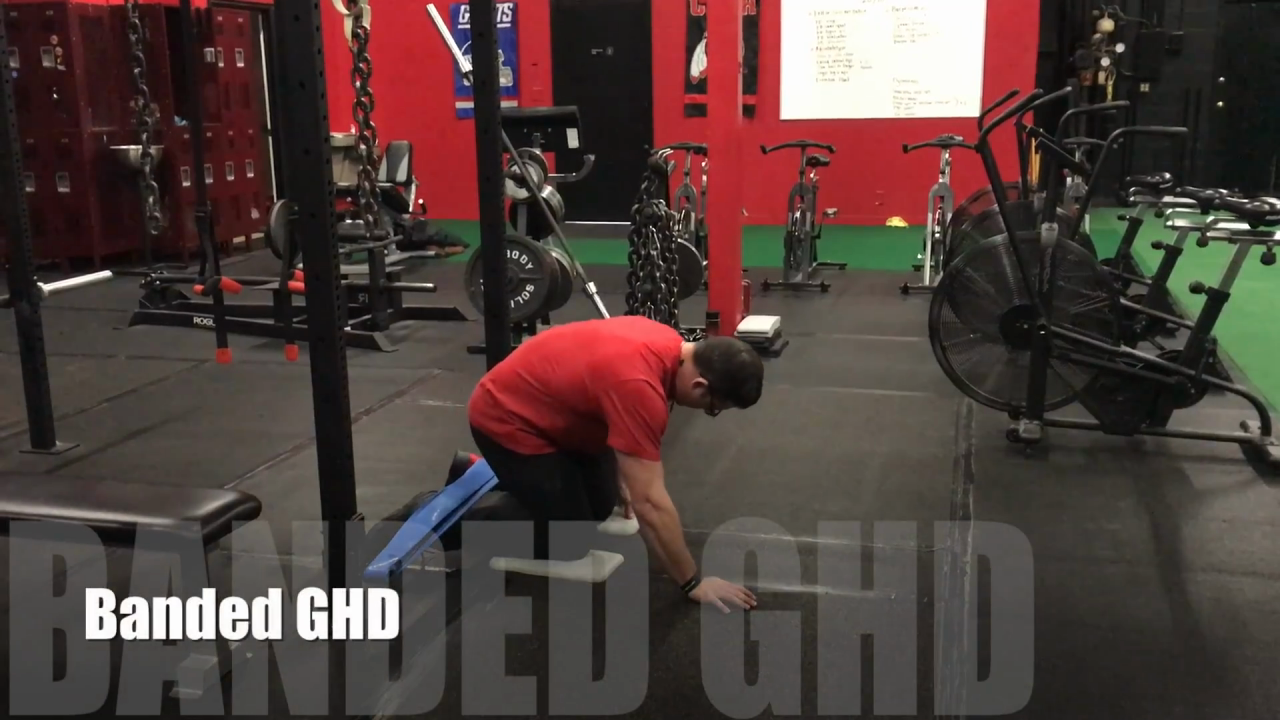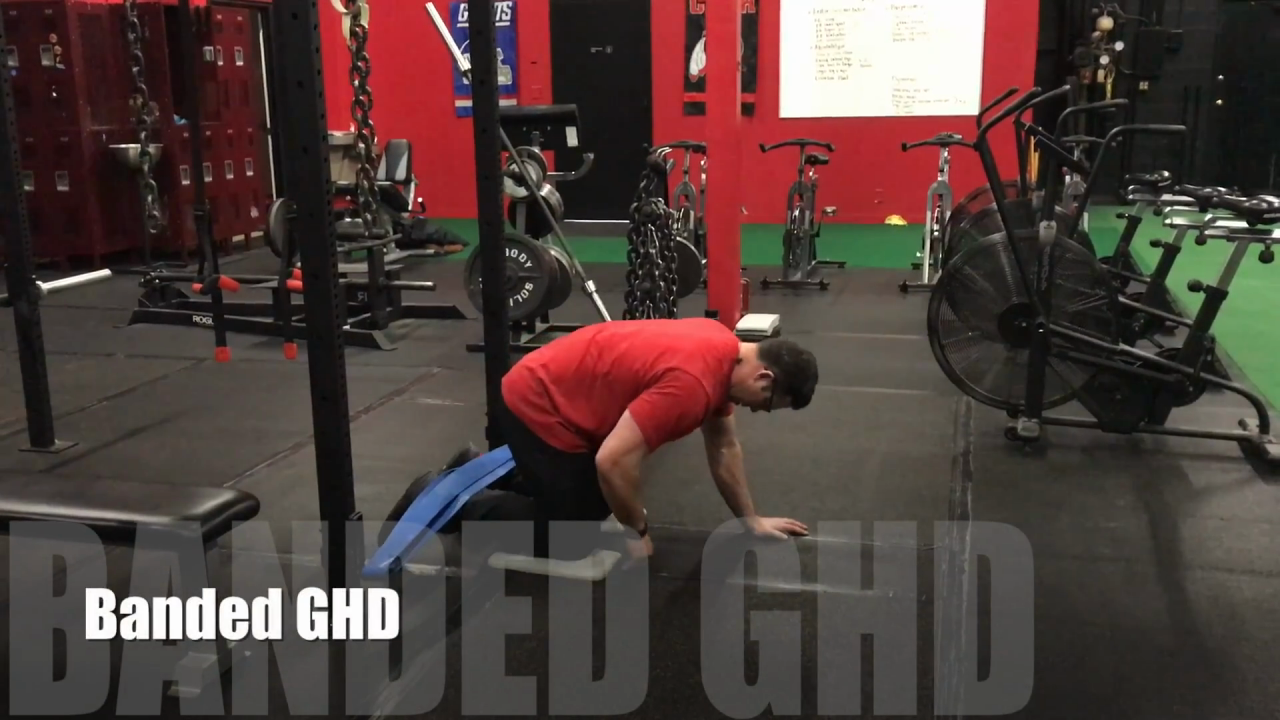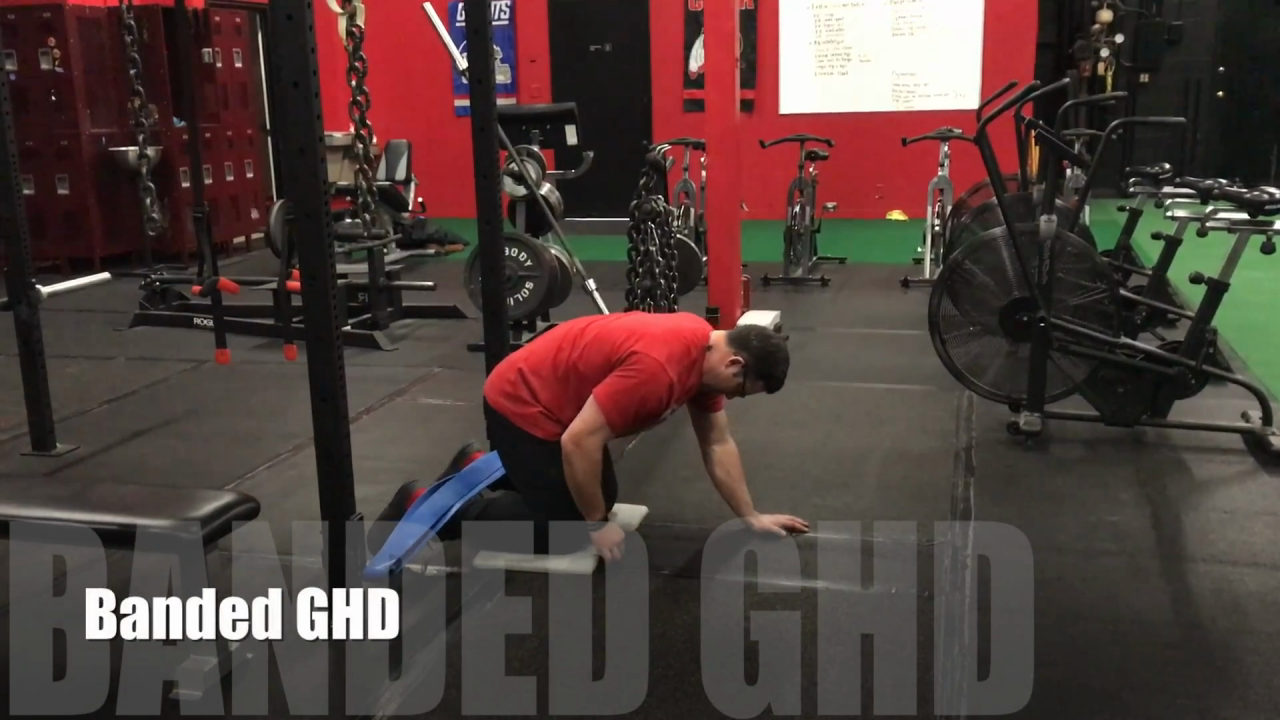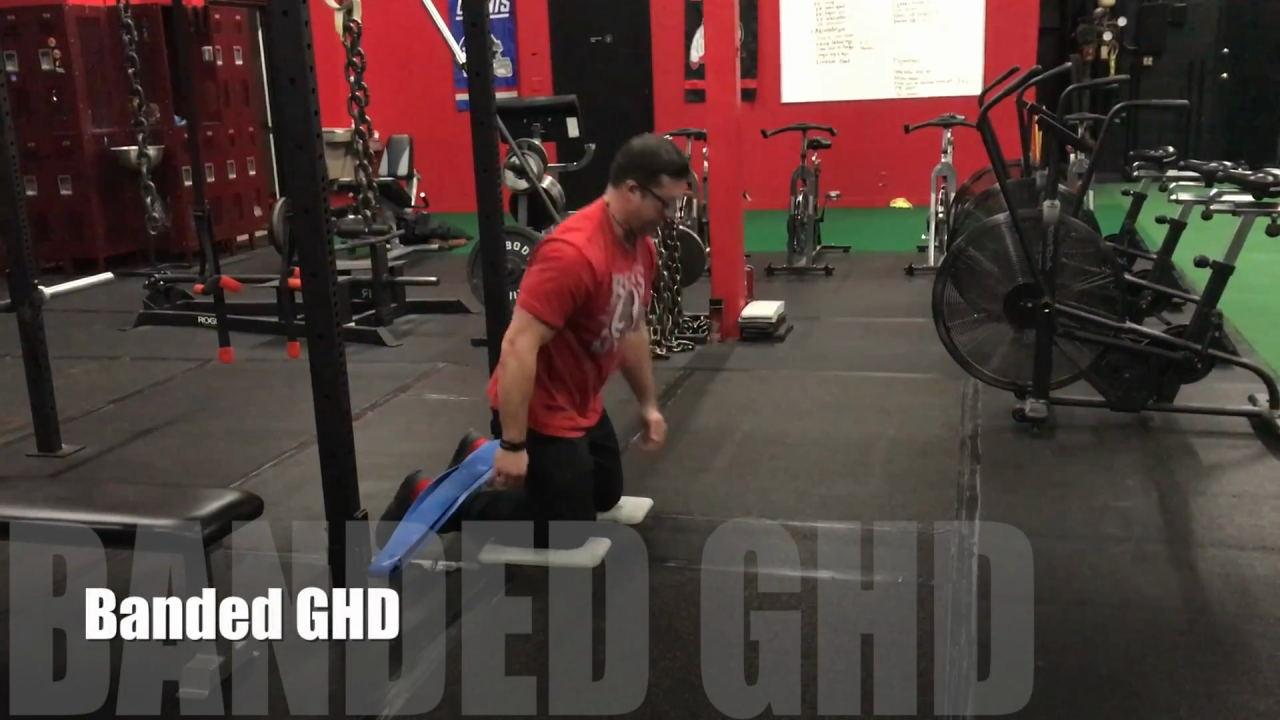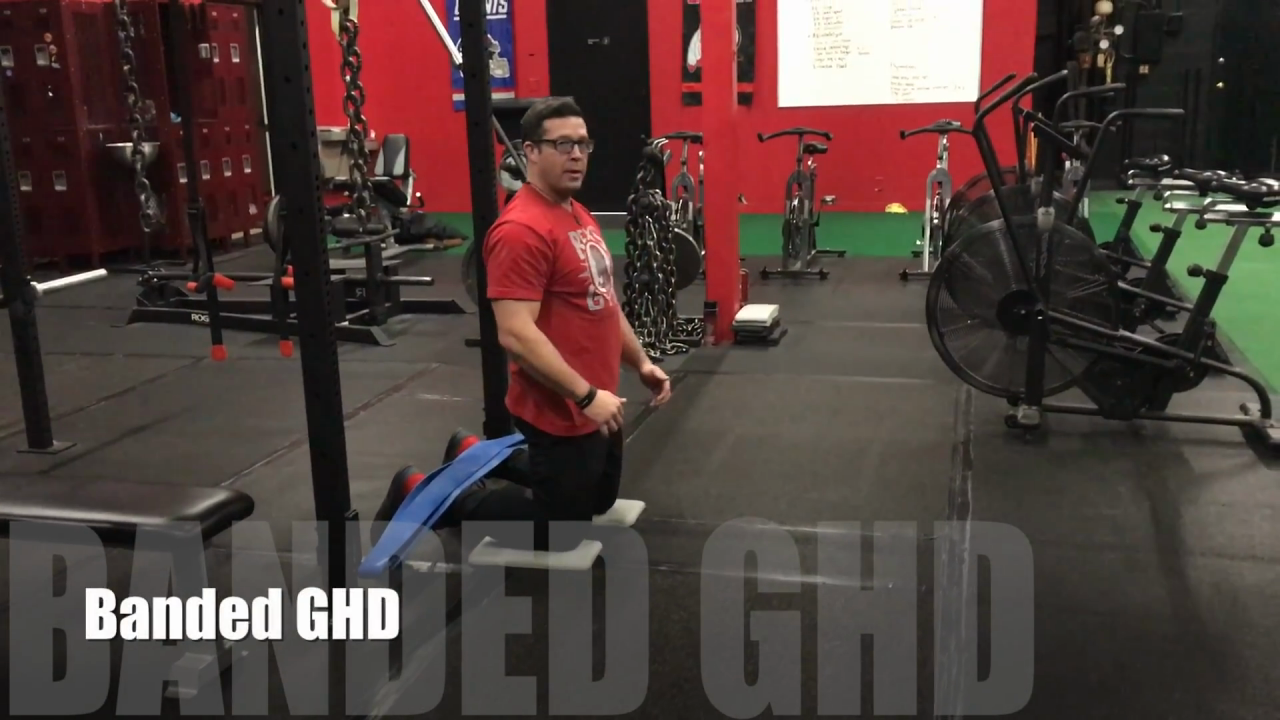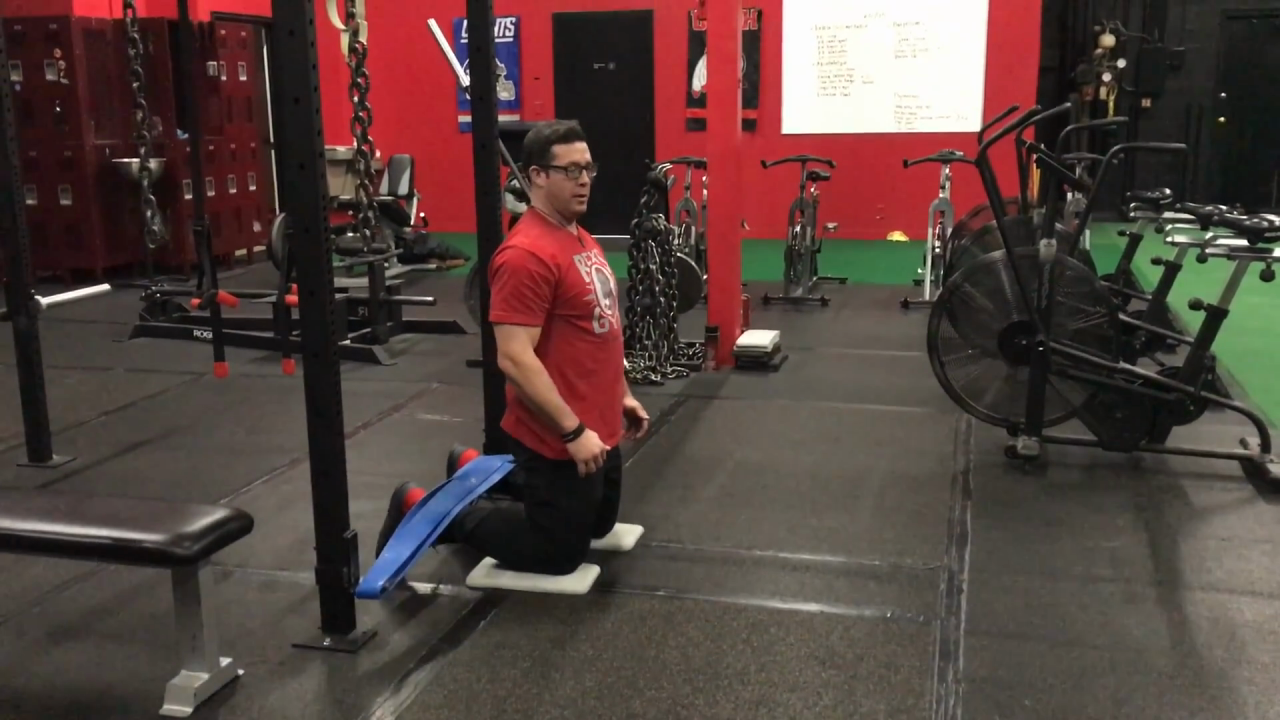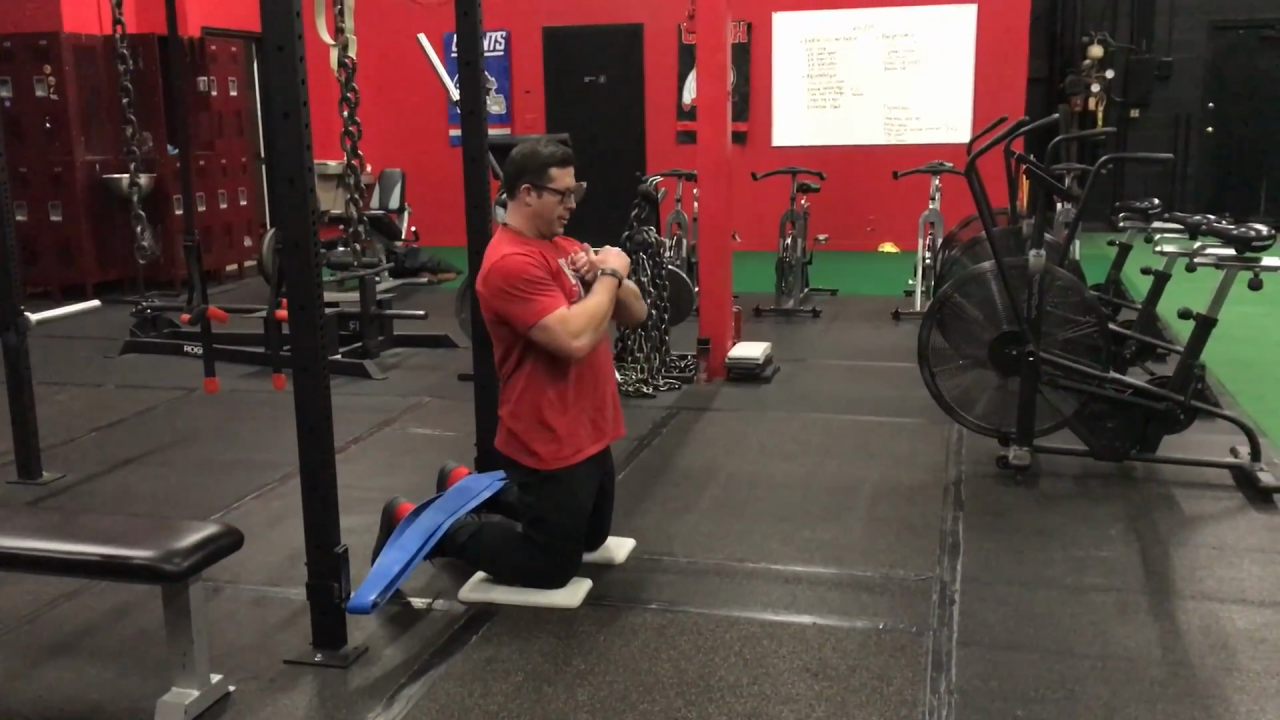
dt=0.7s
person 1, frame 1
left shoulder: (668, 346)
right shoulder: (639, 385)
right elbow: (650, 502)
left wrist: (621, 484)
right wrist: (693, 583)
left hip: (544, 408)
right hip: (506, 420)
left knee: (601, 507)
person 1, frame 2
left shoulder: (717, 350)
right shoulder: (692, 382)
left elbow: (724, 445)
right elbow: (613, 459)
left wrist: (750, 519)
right wrist: (639, 531)
left hip: (563, 393)
right hip: (540, 405)
left knee: (595, 506)
right ankle: (458, 507)
person 1, frame 3
left shoulder: (710, 349)
right shoulder: (659, 368)
left elbow: (717, 443)
right elbow: (578, 442)
left wrist: (751, 517)
right wrist: (596, 525)
left hip: (561, 399)
right hip: (519, 403)
left knee: (601, 500)
person 1, frame 4
left shoulder: (641, 244)
right shoulder: (575, 254)
left elbow: (632, 329)
right elbow: (518, 347)
left wrist: (648, 404)
right wrist: (514, 445)
left hip: (582, 405)
right hip: (543, 413)
left knee: (606, 495)
right knee: (568, 527)
person 1, frame 5
left shoulder: (578, 215)
right shoulder: (521, 230)
right elbow: (516, 334)
left wrist: (641, 362)
right wrist: (586, 395)
left hip: (596, 402)
right hip: (560, 412)
left knee: (598, 501)
right knee: (560, 532)
person 1, frame 6
left shoulder: (581, 237)
right shoulder: (526, 254)
right elbow: (514, 359)
left wrist: (624, 393)
right wrist: (573, 432)
left hip: (597, 426)
right hip: (558, 436)
left knee: (597, 524)
right knee: (558, 553)
person 1, frame 7
left shoulder: (564, 247)
right shoulder: (511, 264)
left elbow: (635, 312)
right elbow: (575, 338)
left wrist: (604, 276)
right wrist: (609, 275)
left hip: (588, 436)
right hip: (549, 447)
left knee: (590, 538)
right knee: (550, 568)
